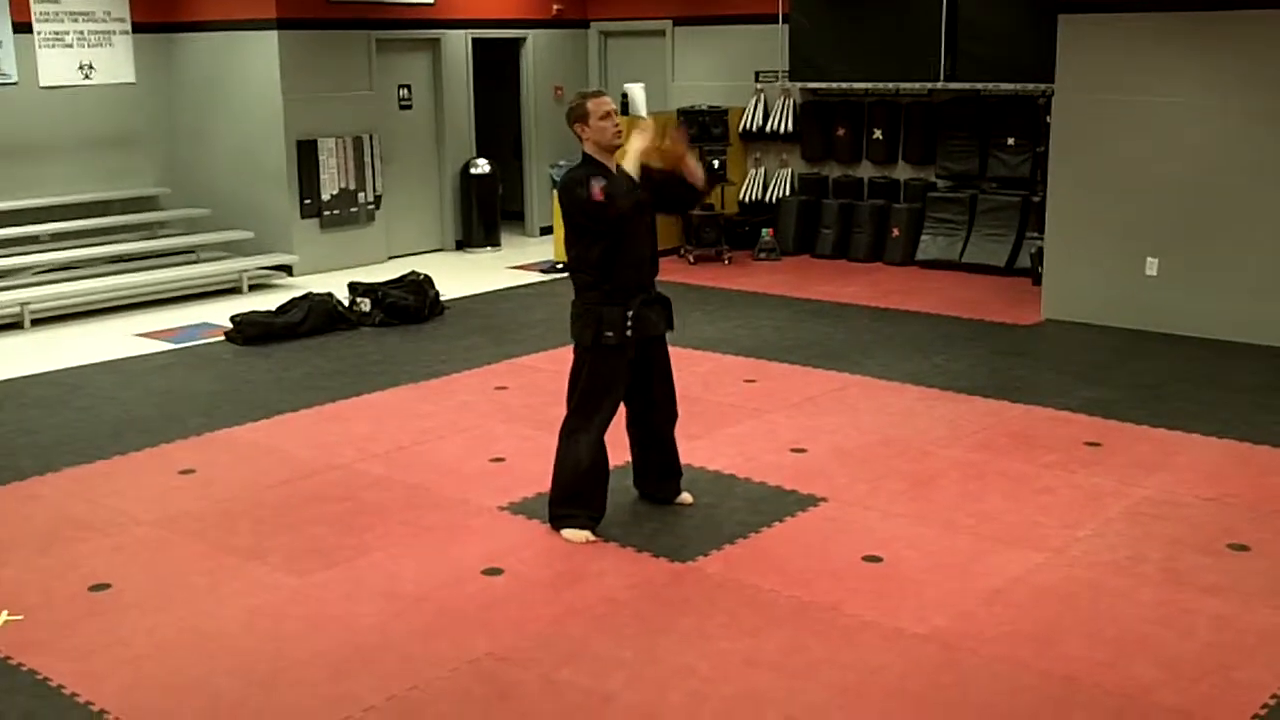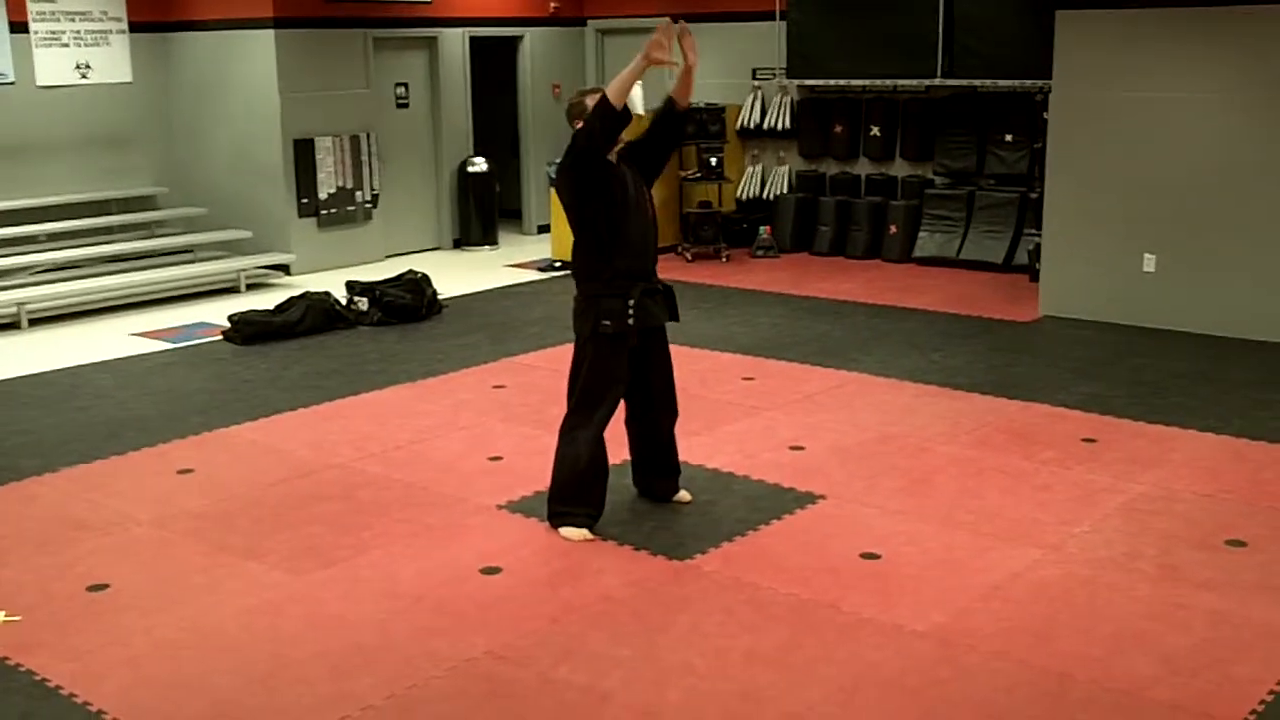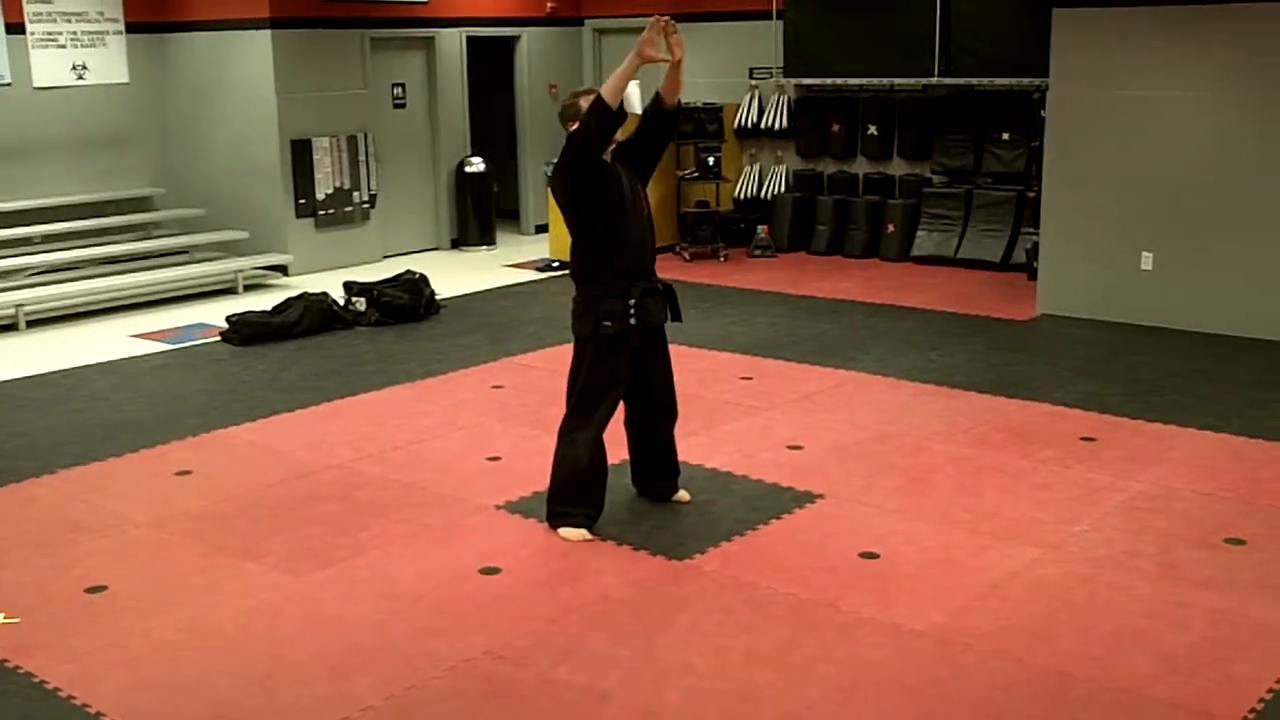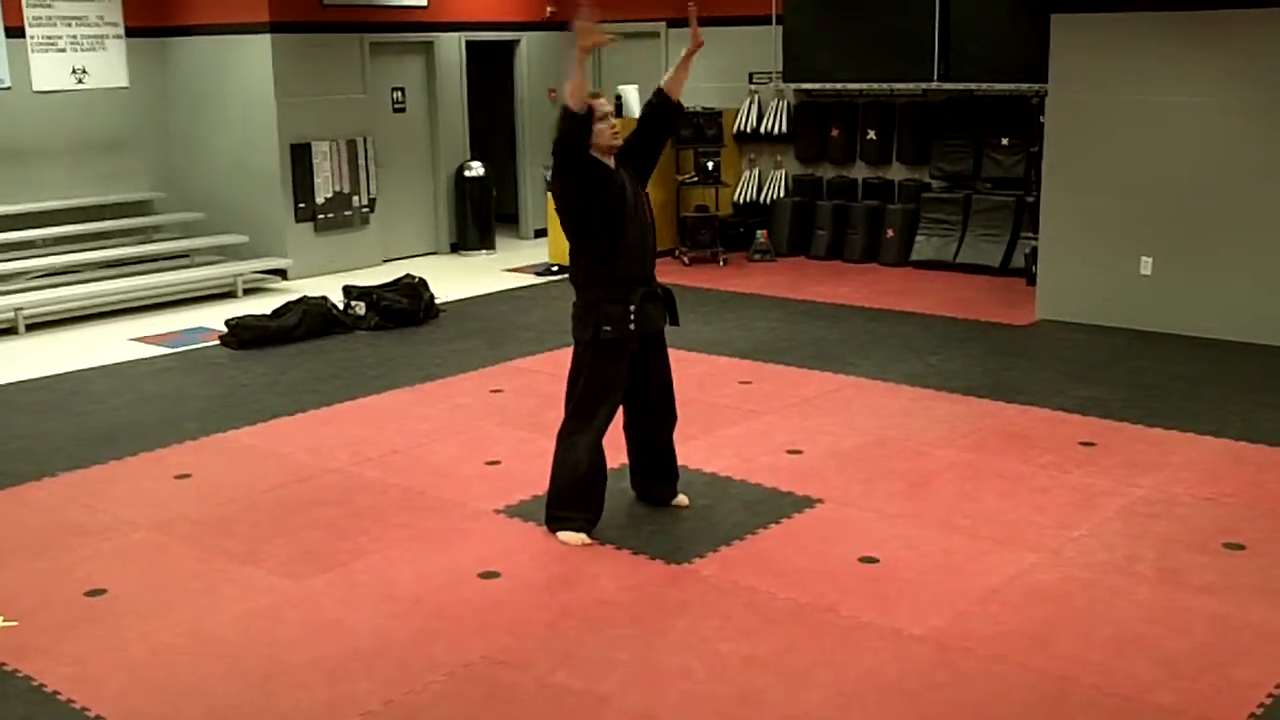
dt=0.3s
person 1, frame 1
left shoulder: (637, 172)
right shoulder: (577, 184)
left elbow: (691, 194)
right elbow: (615, 203)
left wrist: (682, 157)
right wrist: (636, 154)
left hip: (645, 308)
right hip: (602, 317)
left knee: (657, 406)
right knee: (589, 417)
left ankle: (660, 484)
right ankle: (571, 512)
person 1, frame 2
left shoulder: (634, 161)
right shoulder: (577, 171)
left elbow: (672, 121)
right elbow: (600, 124)
left wrist: (686, 69)
right wrist: (642, 61)
left hip: (645, 304)
right hip: (604, 311)
left knee: (656, 404)
right knee: (589, 413)
left ankle: (658, 481)
right ankle: (570, 509)
person 1, frame 3
left shoulder: (627, 162)
right shoulder: (573, 174)
left elbow: (659, 120)
right elbow: (597, 124)
left wrist: (675, 65)
right wrist: (636, 59)
left hip: (644, 303)
right hip: (603, 311)
left knee: (656, 404)
right knee: (588, 413)
left ankle: (657, 482)
right ankle: (568, 510)
person 1, frame 4
left shoulder: (629, 165)
right shoulder: (573, 176)
left elbow: (661, 113)
right elbow: (568, 127)
left wrist: (688, 54)
right wrist: (580, 56)
left hip: (645, 308)
right hip: (603, 317)
left knee: (654, 409)
right knee: (587, 418)
left ankle: (657, 486)
right ankle: (568, 514)
